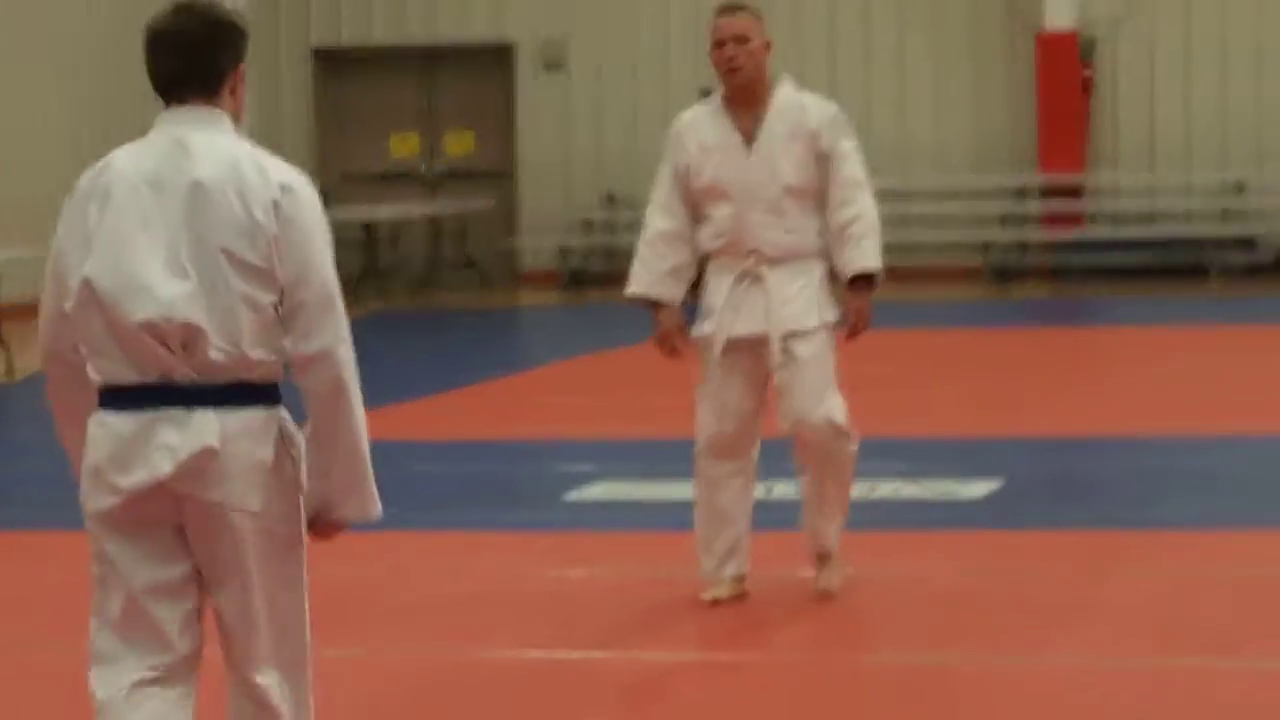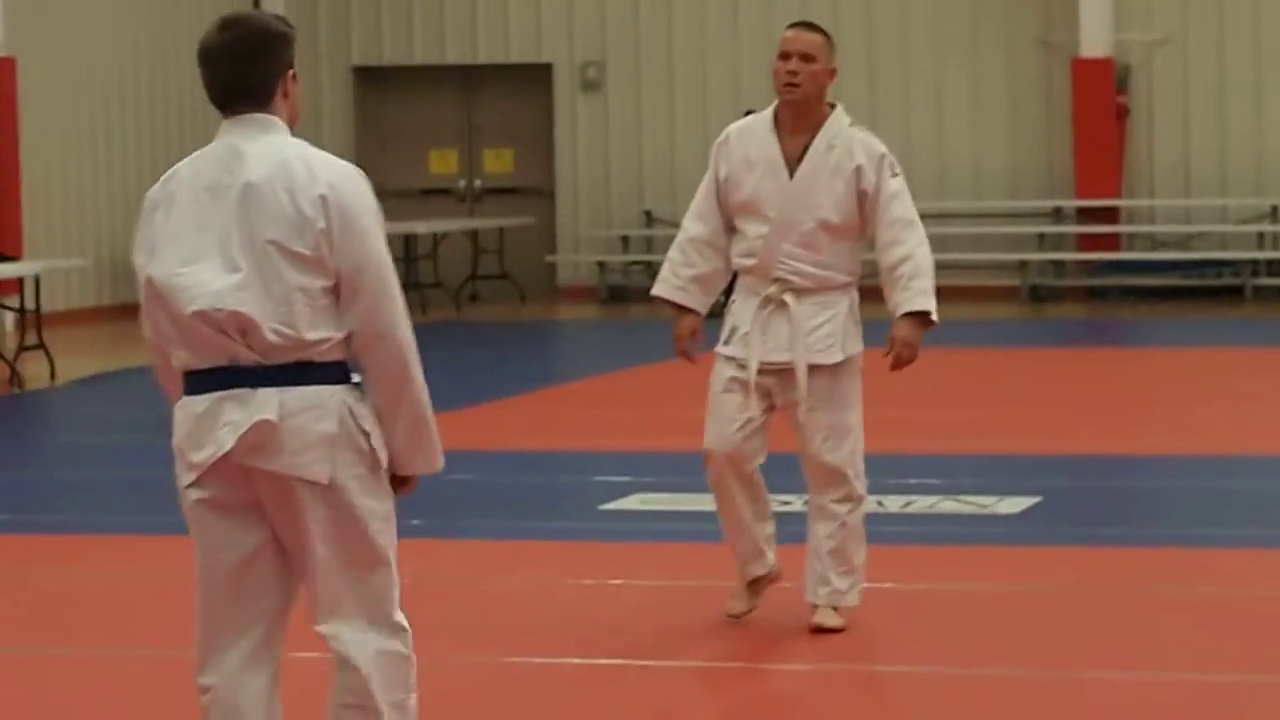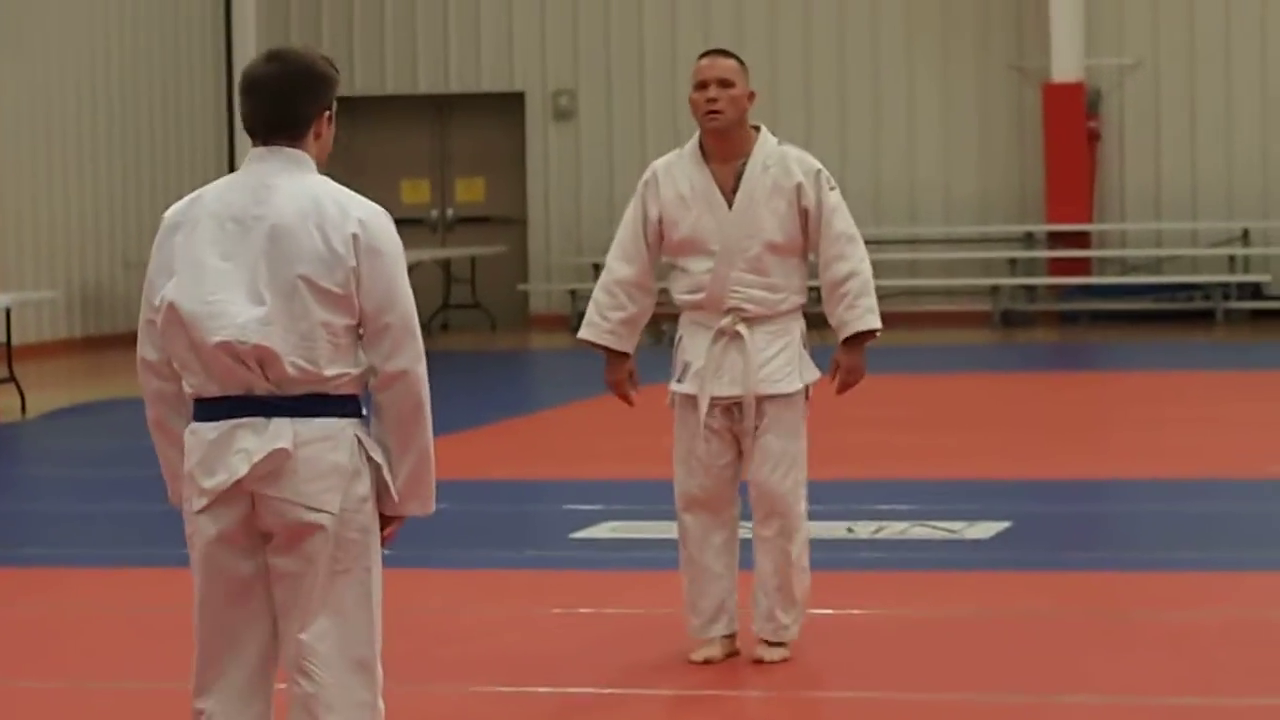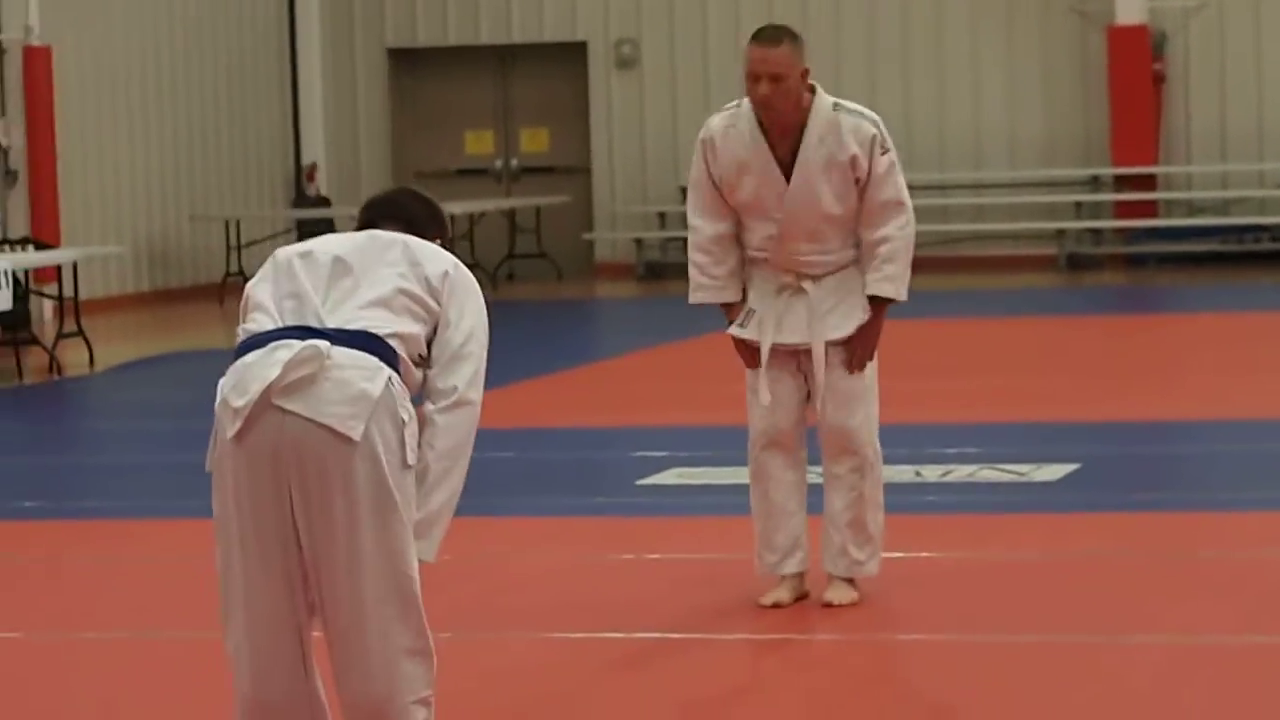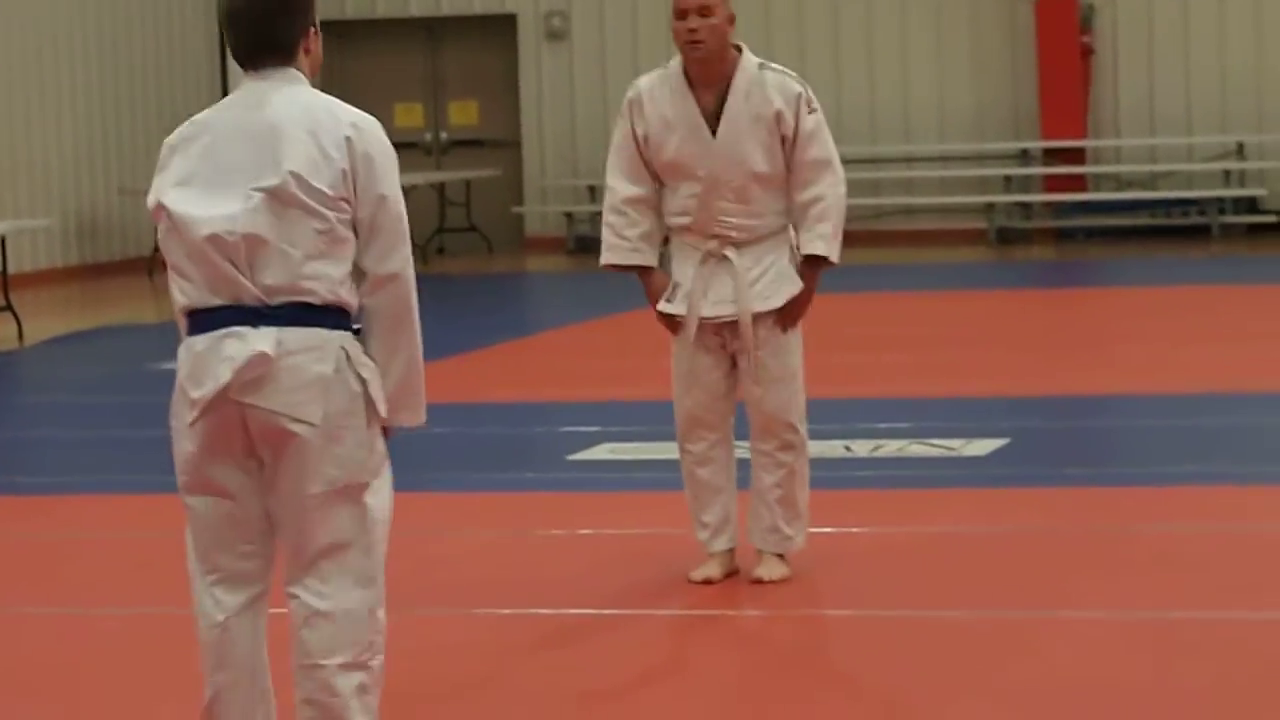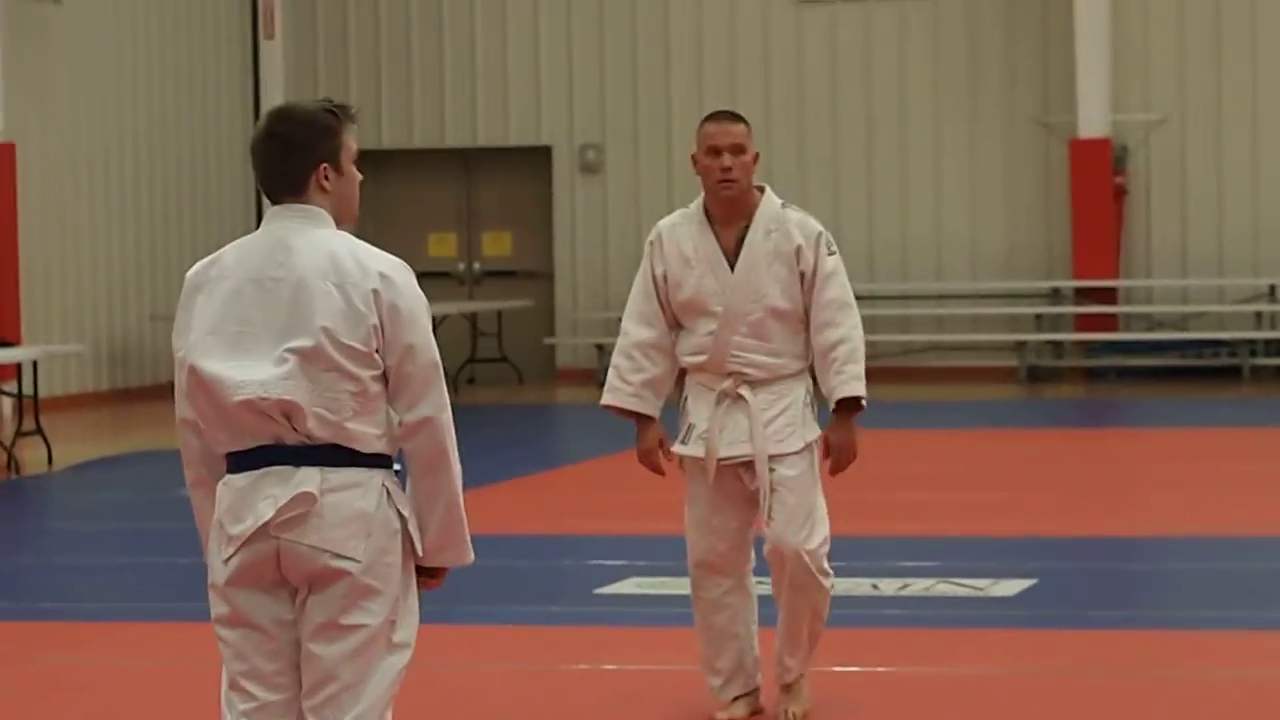
dt=0.7s
person 1, frame 1
left shoulder: (96, 187)
right shoulder: (275, 187)
left elbow: (61, 349)
right elbow: (320, 347)
left wrist: (96, 447)
right wrist: (340, 485)
left hip: (127, 446)
right hip: (236, 442)
person 1, frame 2
left shoulder: (167, 193)
right shoulder: (328, 179)
left elbow: (163, 339)
right elbow: (380, 325)
right wrist: (406, 442)
left hip: (209, 428)
right hip: (314, 421)
left knee: (232, 636)
right knee: (363, 620)
person 1, frame 3
left shoulder: (183, 220)
right shoulder: (356, 219)
left elbow: (158, 366)
right elbow: (398, 367)
left wrist: (187, 473)
right wrist: (402, 485)
left hip: (219, 456)
right hip: (320, 457)
left knee: (227, 660)
right knee: (332, 655)
person 1, frame 4
left shoulder: (288, 258)
right shoulder: (448, 271)
right elbow: (453, 405)
right wrist: (417, 530)
left hip: (250, 394)
right hip: (353, 399)
left knee: (262, 619)
right knee: (380, 620)
person 1, frame 5
left shoulder: (183, 143)
right shoulder: (350, 131)
left elbow: (188, 275)
right elbow: (387, 275)
right wrist: (393, 398)
left hip: (210, 368)
right hip: (313, 367)
left knee: (225, 579)
right knee: (337, 577)
person 1, frame 6
left shoulder: (206, 278)
right shoulder: (376, 273)
left elbow: (194, 424)
right elbow: (423, 418)
left wrist: (217, 529)
right wrist: (439, 540)
left hip: (247, 512)
right hip: (349, 512)
person 2, frame 1
left shoulder: (817, 118)
right shoulder: (689, 130)
left elbow: (850, 205)
right elbow: (669, 225)
left wrist: (859, 285)
right wrist: (664, 303)
left hip: (799, 295)
right hip: (725, 300)
left knee: (817, 424)
right knee: (720, 441)
left ankle: (825, 549)
right ankle: (724, 570)
person 2, frame 2
left shoulder: (864, 153)
right shoulder: (736, 143)
left elbow: (902, 240)
right elbow: (705, 231)
left wrist: (910, 317)
right wrist: (688, 305)
left hip: (824, 325)
right hip: (750, 320)
left knee: (833, 466)
right knee: (726, 451)
left ankle: (831, 595)
right ankle: (757, 566)
person 2, frame 3
left shoulder: (799, 171)
right shoulder: (662, 179)
left elbow: (843, 256)
right elbow: (628, 268)
left wrist: (853, 340)
right wrist: (616, 350)
left hip: (774, 352)
right hip: (701, 354)
left knee: (778, 498)
right knee: (701, 498)
left ankle: (775, 629)
right ankle: (715, 628)
person 2, frame 4
left shoulder: (859, 129)
right shoulder: (719, 137)
left elbow: (890, 221)
right elbow: (711, 229)
left wrist: (877, 312)
right wrist: (733, 312)
left hip: (842, 303)
right hip: (767, 303)
left knee: (848, 438)
right knee: (771, 437)
left ankle: (845, 568)
right ankle: (784, 569)
person 2, frame 5
left shoulder: (783, 91)
right shoulder: (644, 99)
left elbow: (820, 183)
right elbow: (628, 193)
left wrist: (808, 275)
right wrist: (649, 277)
left hip: (767, 273)
right hip: (692, 275)
left knee: (777, 415)
right knee: (698, 418)
left ankle: (775, 545)
right ankle: (718, 546)
person 2, frame 6
left shoulder: (801, 233)
right shoulder: (668, 239)
left elbow: (835, 325)
right elbow: (646, 334)
left wrist: (844, 414)
right wrist: (643, 418)
left hip: (782, 413)
right hip: (707, 416)
left knee: (799, 549)
right knee: (714, 560)
